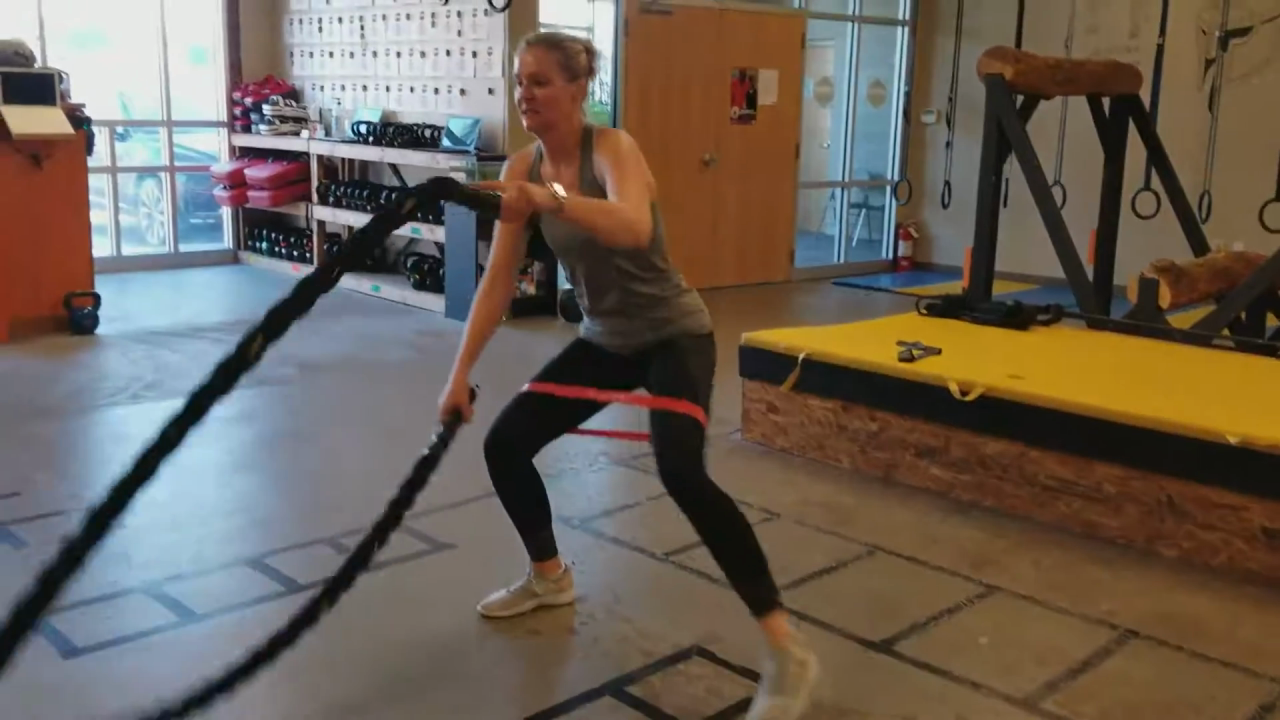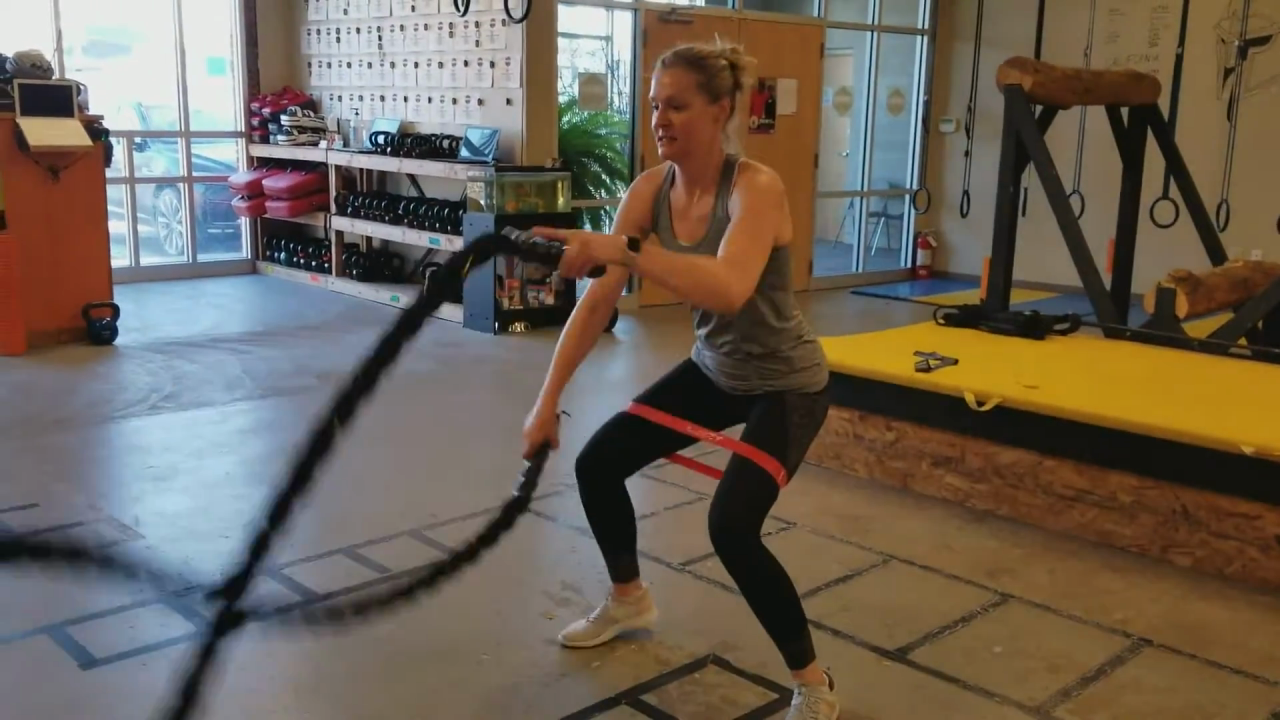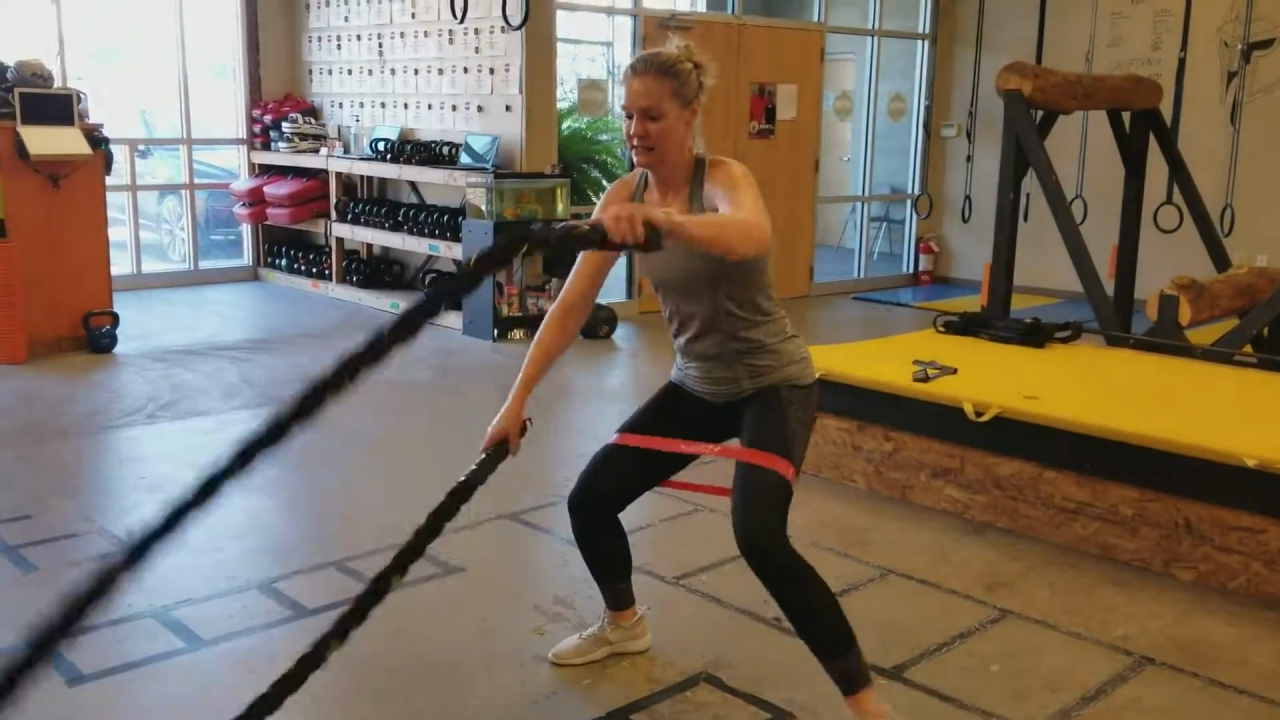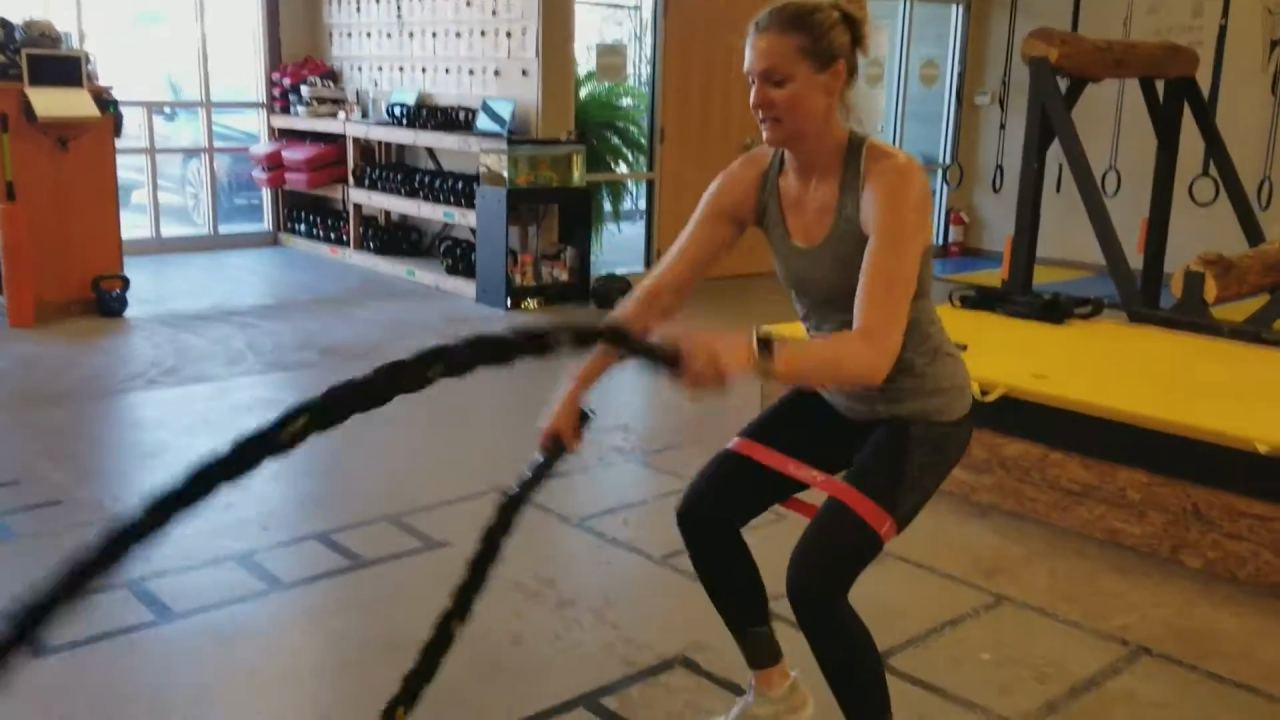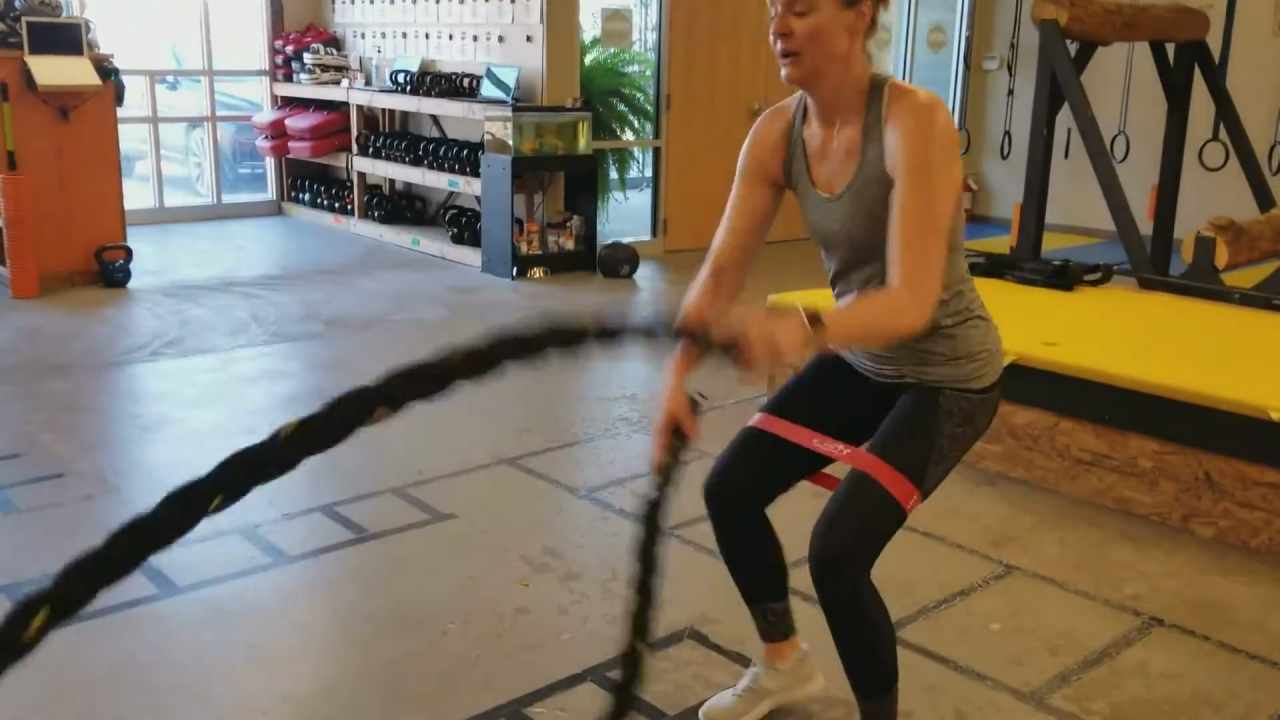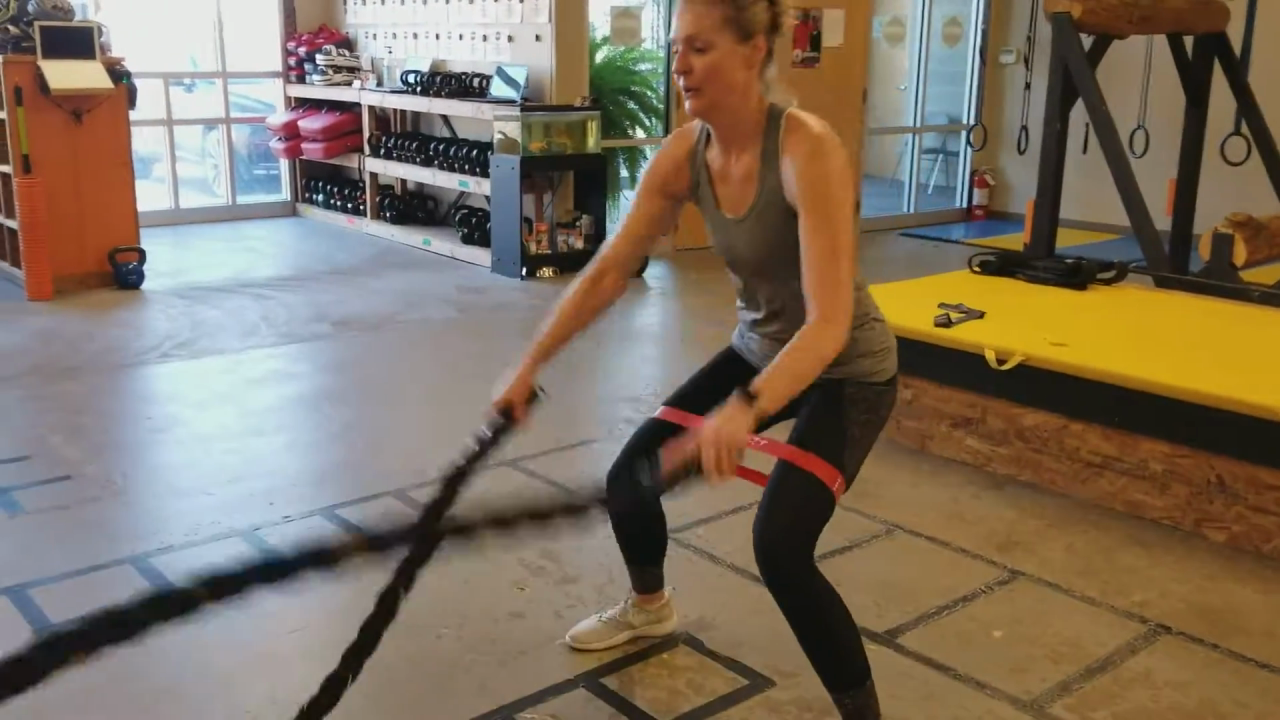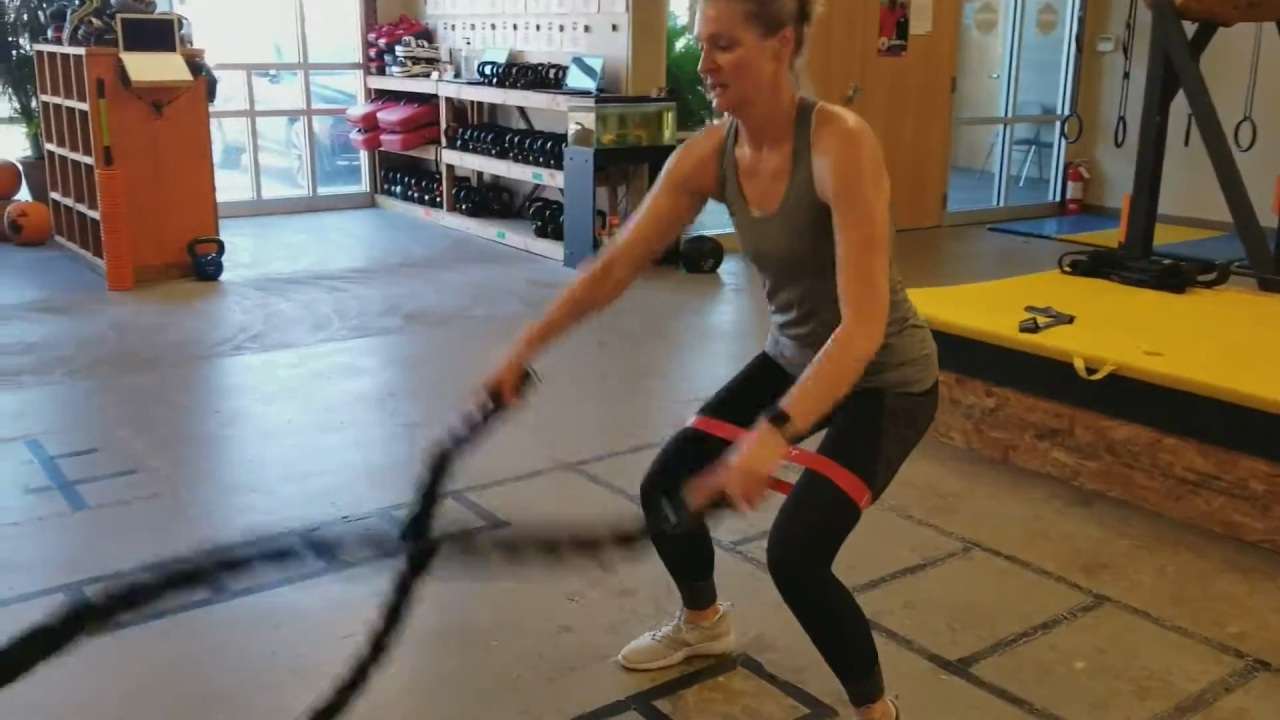
dt=0.7s
person 1, frame 1
left shoulder: (612, 149)
right shoulder: (519, 171)
left elbow: (632, 228)
right elbow: (497, 279)
left wrist: (551, 199)
right wrist: (462, 370)
left hip: (671, 336)
right hip: (603, 340)
left knee: (680, 472)
right knee: (504, 445)
left ankle: (786, 650)
right ankle: (549, 578)
person 1, frame 2
left shoulder: (756, 189)
right shoulder: (650, 189)
left elbow: (727, 290)
right elbow: (596, 301)
left wrist: (621, 252)
right wrist: (546, 400)
left hip: (784, 383)
right hip: (712, 368)
left knee: (731, 526)
right knee: (597, 462)
right ankle: (629, 599)
person 1, frame 3
left shoulder: (724, 178)
right shoulder: (622, 196)
left elbow: (749, 234)
right elbow: (571, 305)
left wrist: (657, 217)
right wrist: (516, 403)
left hip: (772, 384)
right hip: (698, 384)
left knee: (757, 539)
right knee: (589, 500)
right ankle: (624, 623)
person 1, frame 4
left shoulder: (892, 181)
right shoulder: (752, 177)
left elbow: (869, 355)
right elbow: (659, 290)
left wrist: (754, 354)
right wrist: (576, 386)
left hip: (918, 410)
right hip: (830, 393)
left knee: (814, 579)
right knee: (703, 513)
person 1, frame 5
left shoulder: (915, 123)
right shoulder: (778, 131)
left elbow: (909, 303)
right elbow: (722, 267)
left wrist: (805, 331)
right wrist: (677, 379)
left hip: (946, 374)
right hip: (860, 361)
left knee: (836, 551)
right knee: (730, 489)
person 1, frame 6
left shoulder: (808, 149)
right shoulder: (684, 152)
left elbow: (829, 324)
right elbow: (608, 269)
left wrist: (746, 408)
right wrist: (529, 364)
left hip: (846, 371)
right hip: (756, 351)
left knee: (780, 546)
right knee: (628, 477)
right ankle: (648, 606)
person 1, frame 7
left shoulder: (842, 144)
right shoulder: (711, 151)
left elbow: (863, 325)
right elbow: (616, 263)
left wrist: (772, 435)
right wrist: (525, 349)
left hip: (887, 379)
right hip: (792, 356)
left knee: (795, 553)
right knee: (665, 489)
right ankle: (702, 622)
